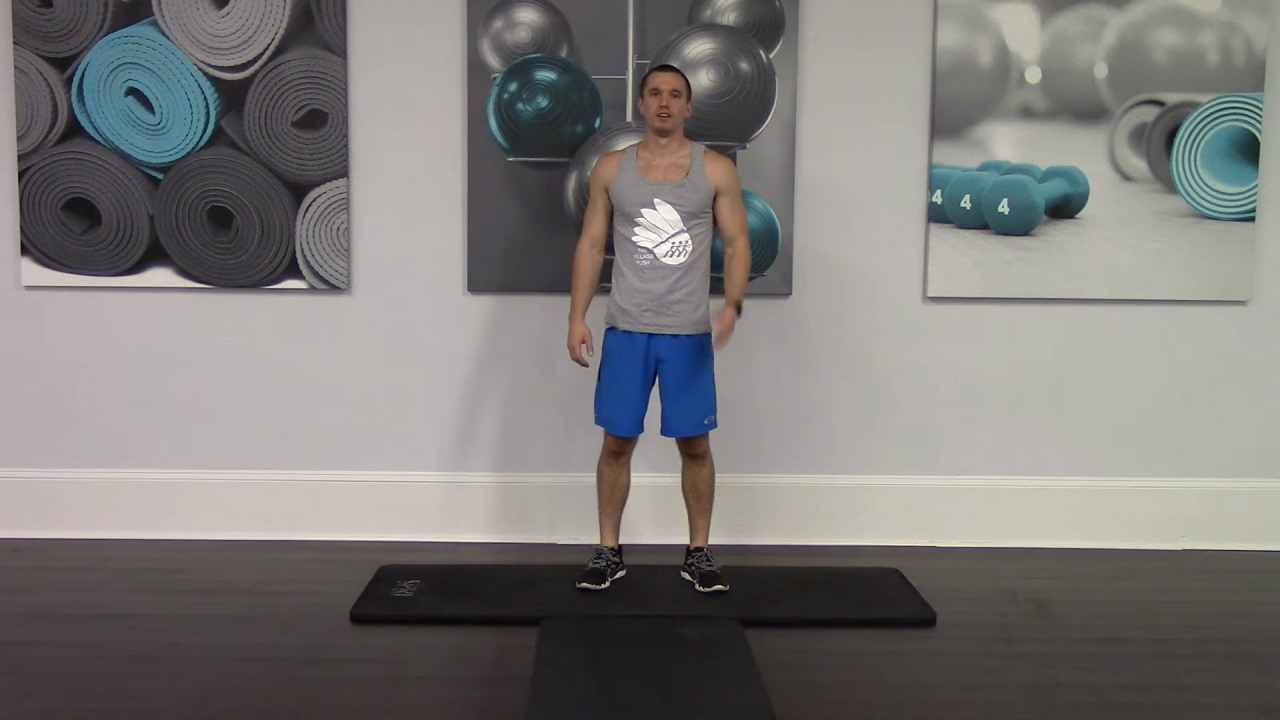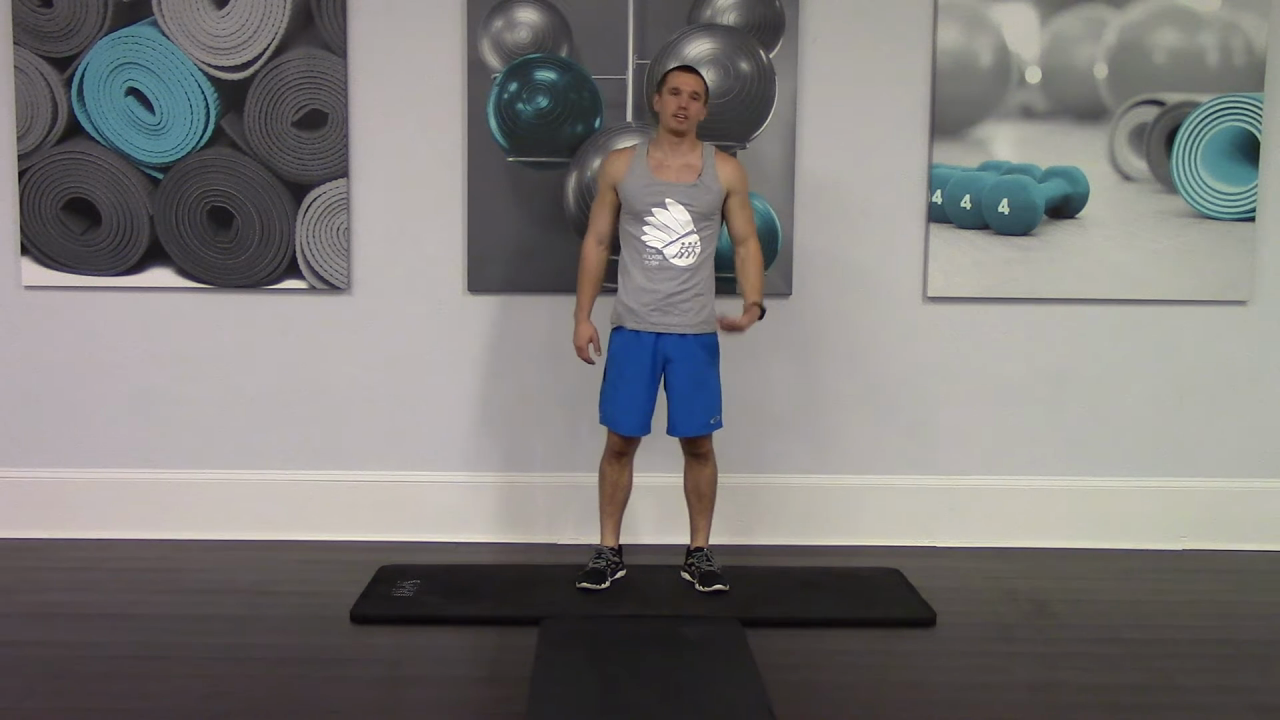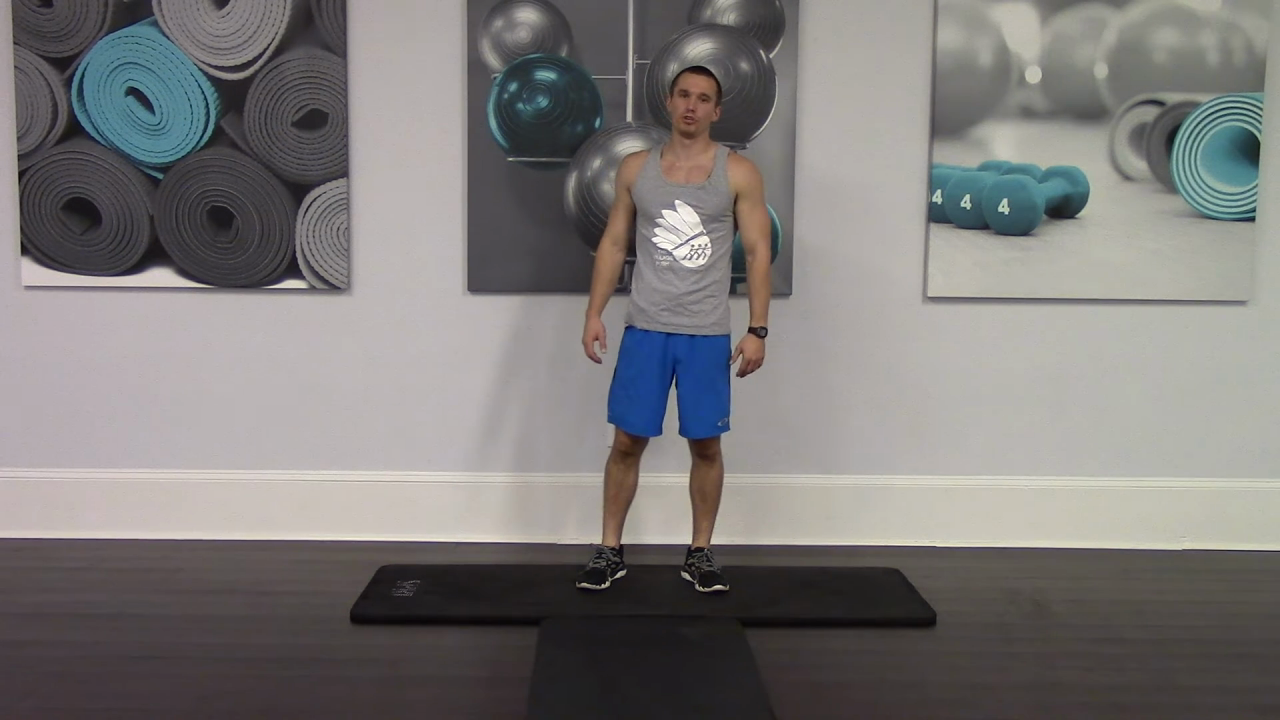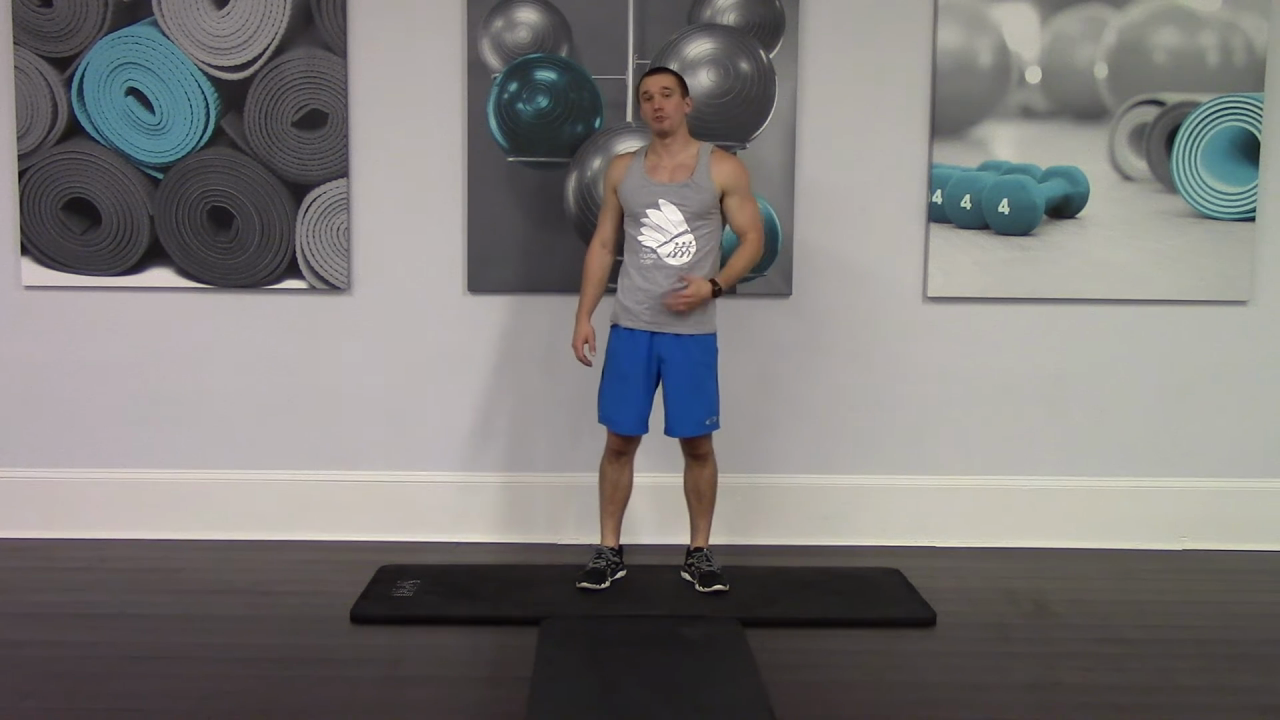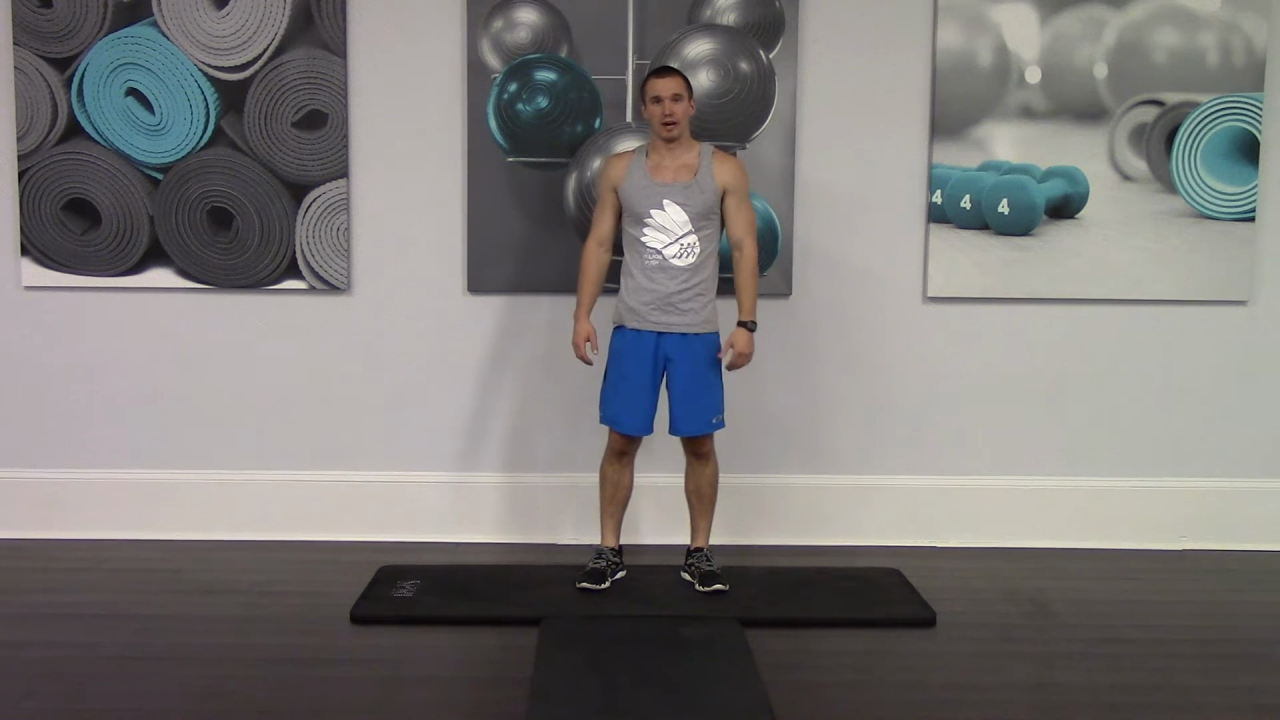
dt=1s
person 1, frame 1
left shoulder: (717, 169)
right shoulder: (610, 168)
left elbow: (737, 243)
right elbow: (591, 244)
left wrist: (732, 304)
right wrist: (577, 317)
left hip: (689, 331)
right hip: (625, 329)
left knee: (694, 444)
right knee: (617, 441)
left ankle: (698, 552)
right ankle: (609, 551)
person 1, frame 2
left shoulder: (726, 170)
right shoulder: (619, 165)
left elbow: (746, 244)
right elbow: (596, 242)
left wrist: (753, 305)
right wrist: (583, 316)
left hip: (696, 332)
right hip: (632, 329)
left knee: (698, 443)
right knee: (620, 441)
left ankle: (699, 552)
right ankle: (608, 551)
person 1, frame 3
left shoulder: (739, 172)
right shoulder: (635, 167)
left elbow: (758, 252)
right elbow: (614, 243)
left wrist: (757, 330)
right wrist: (593, 314)
left hip: (708, 334)
right hip: (645, 329)
left knee: (706, 444)
right knee: (627, 441)
left ankle: (699, 552)
right ankle: (610, 550)
person 1, frame 4
left shoulder: (723, 167)
right shoulder: (621, 169)
left elbow: (752, 238)
right elbow: (602, 245)
left wrist: (713, 284)
right wrist: (583, 316)
left hip: (692, 332)
right hip: (630, 328)
left knee: (697, 443)
right knee: (620, 440)
left ankle: (699, 552)
right ankle: (609, 550)
person 1, frame 5
left shoulder: (725, 169)
right shoulder: (619, 169)
left elbow: (745, 246)
right elbow: (599, 244)
left wrist: (746, 324)
right wrist: (582, 315)
left hip: (697, 331)
right hip: (633, 329)
left knee: (700, 444)
right knee: (621, 441)
left ankle: (699, 553)
right ankle: (608, 551)
